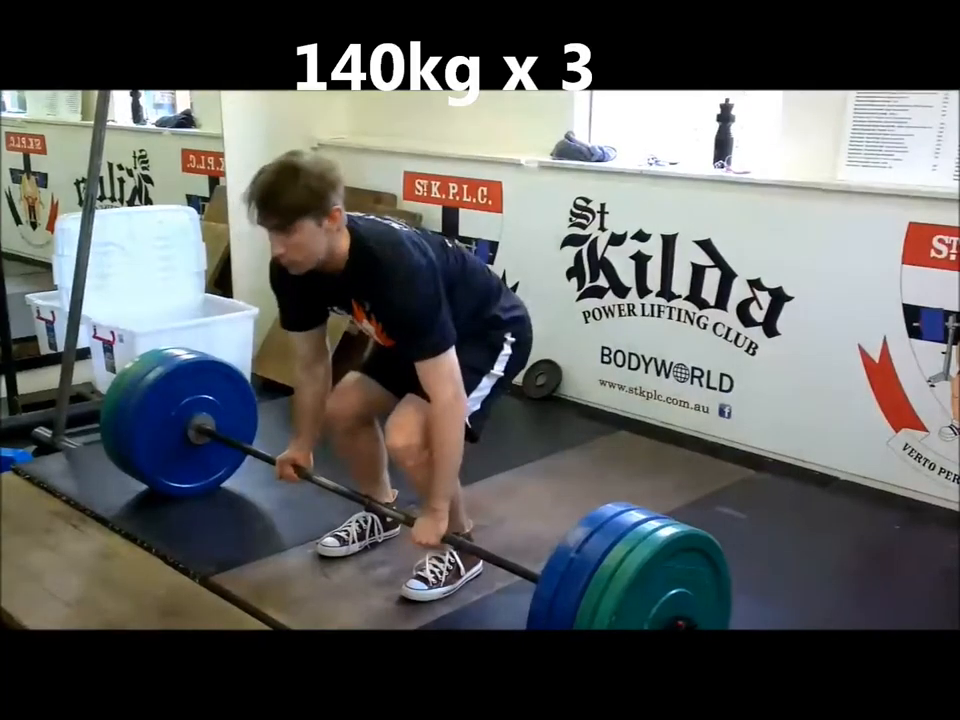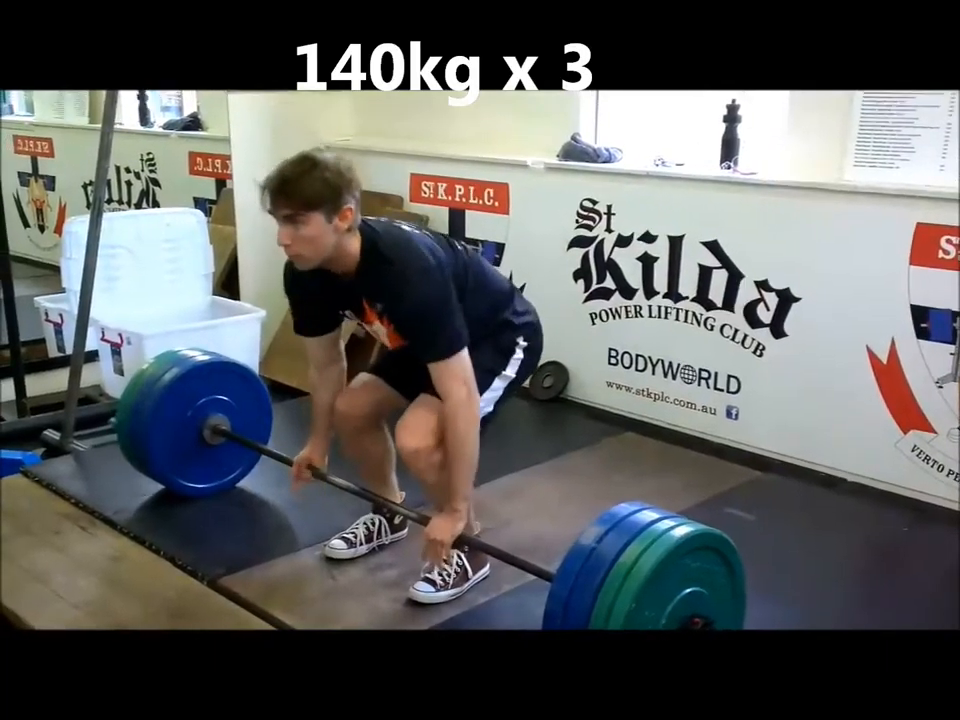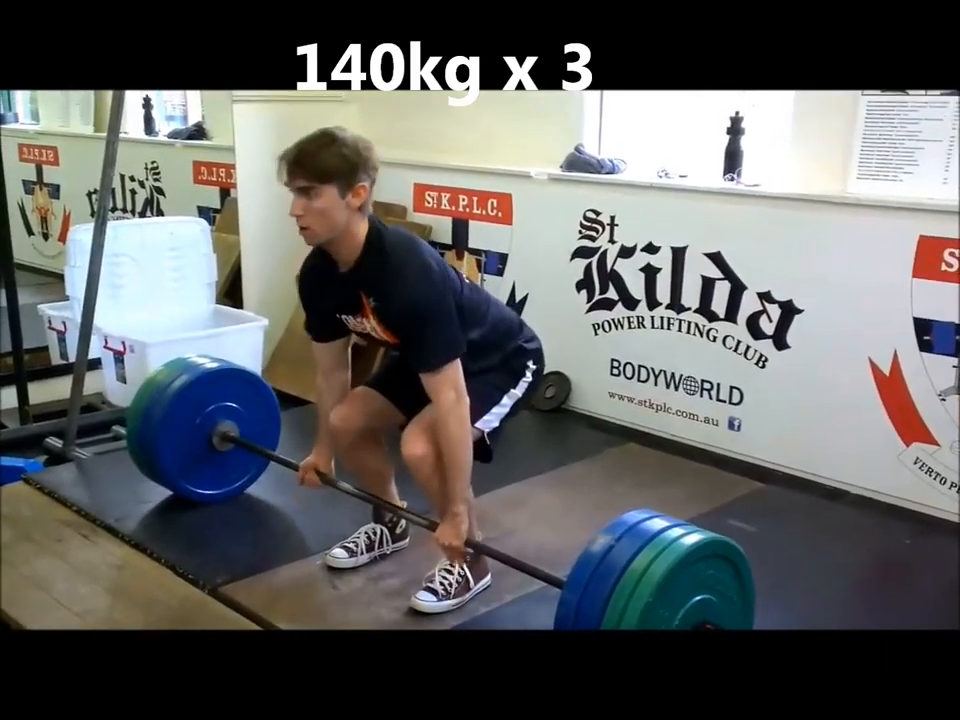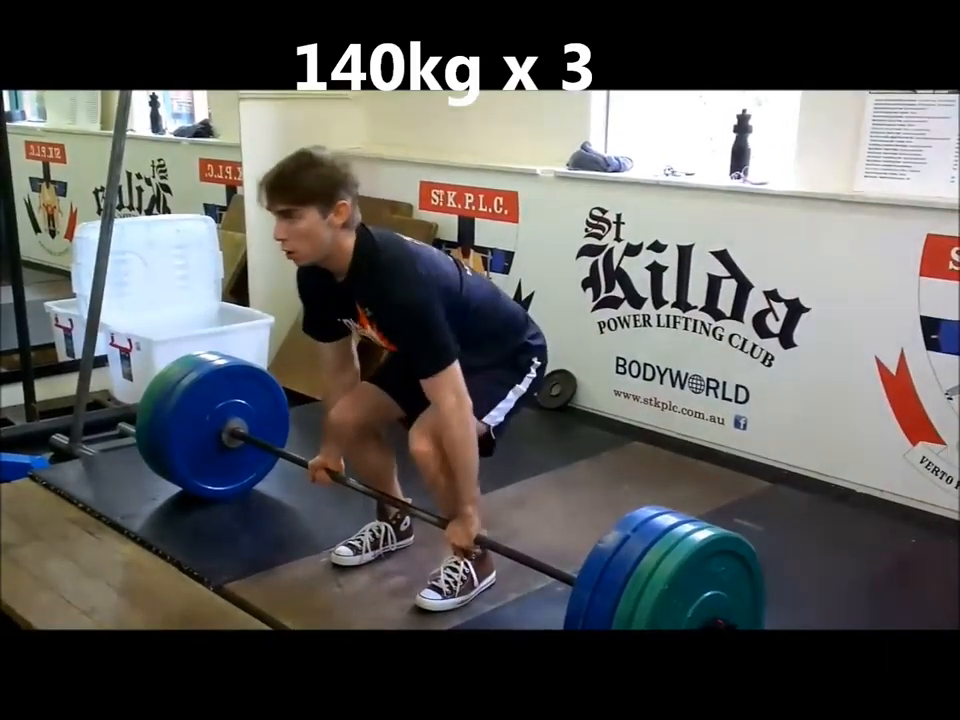
dt=0.4s
person 1, frame 1
left shoulder: (399, 269)
right shoulder: (293, 272)
left elbow: (449, 397)
right elbow: (311, 362)
left wrist: (435, 512)
right wrist: (301, 443)
left hip: (490, 331)
right hip: (417, 334)
left knee: (406, 435)
right knee: (342, 409)
left ankle: (460, 546)
right ankle: (381, 511)
person 1, frame 2
left shoulder: (410, 272)
right shoulder: (306, 275)
left elbow: (462, 396)
right elbow: (325, 363)
left wrist: (454, 511)
right wrist: (317, 443)
left hip: (499, 333)
right hip: (427, 337)
left knee: (417, 436)
right knee: (352, 410)
left ankle: (468, 550)
right ankle: (389, 515)
person 1, frame 3
left shoulder: (410, 275)
right shoulder: (318, 275)
left elbow: (452, 401)
right elbow: (332, 367)
left wrist: (456, 513)
right wrist: (322, 449)
left hip: (503, 359)
right hip: (422, 354)
left knee: (420, 447)
right knee: (346, 424)
left ankle: (469, 561)
right ankle: (390, 523)
person 1, frame 4
left shoulder: (402, 282)
right shoulder: (316, 277)
left elbow: (454, 404)
right elbow: (339, 364)
left wrist: (467, 514)
right wrist: (330, 448)
left hip: (508, 353)
right hip: (434, 351)
left knee: (428, 444)
right knee: (348, 420)
left ankle: (474, 560)
right ankle: (393, 522)
